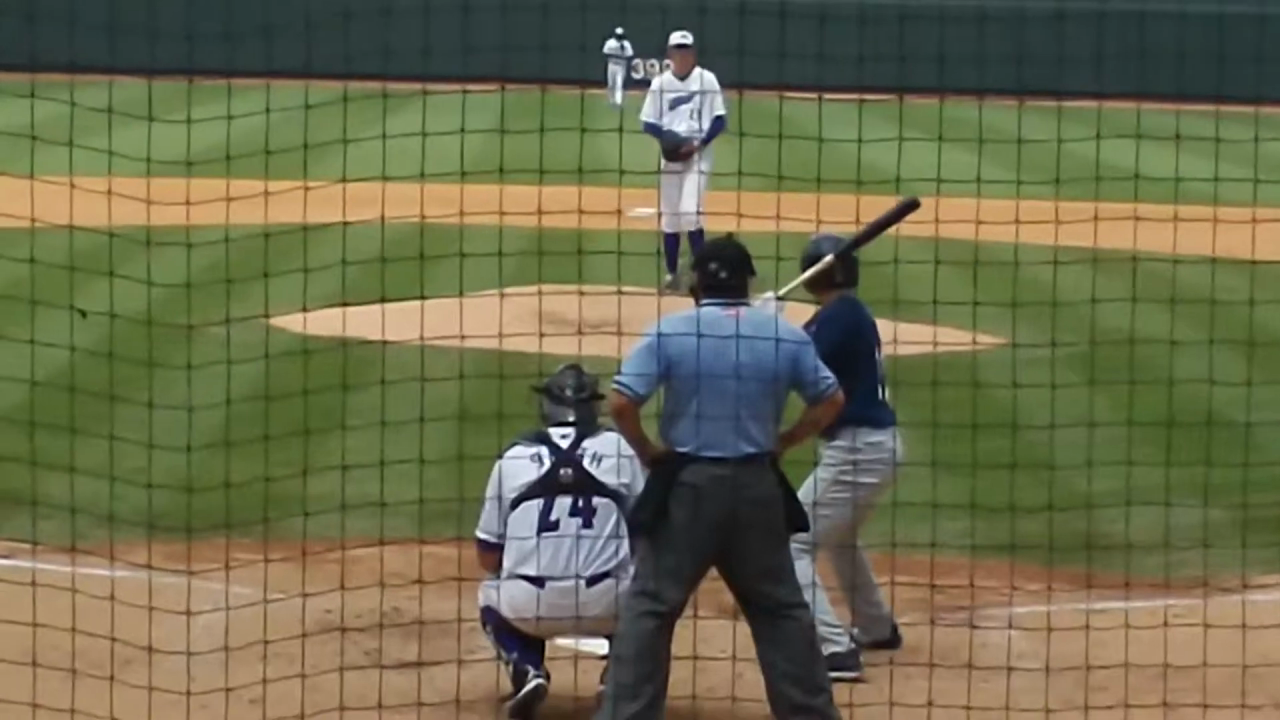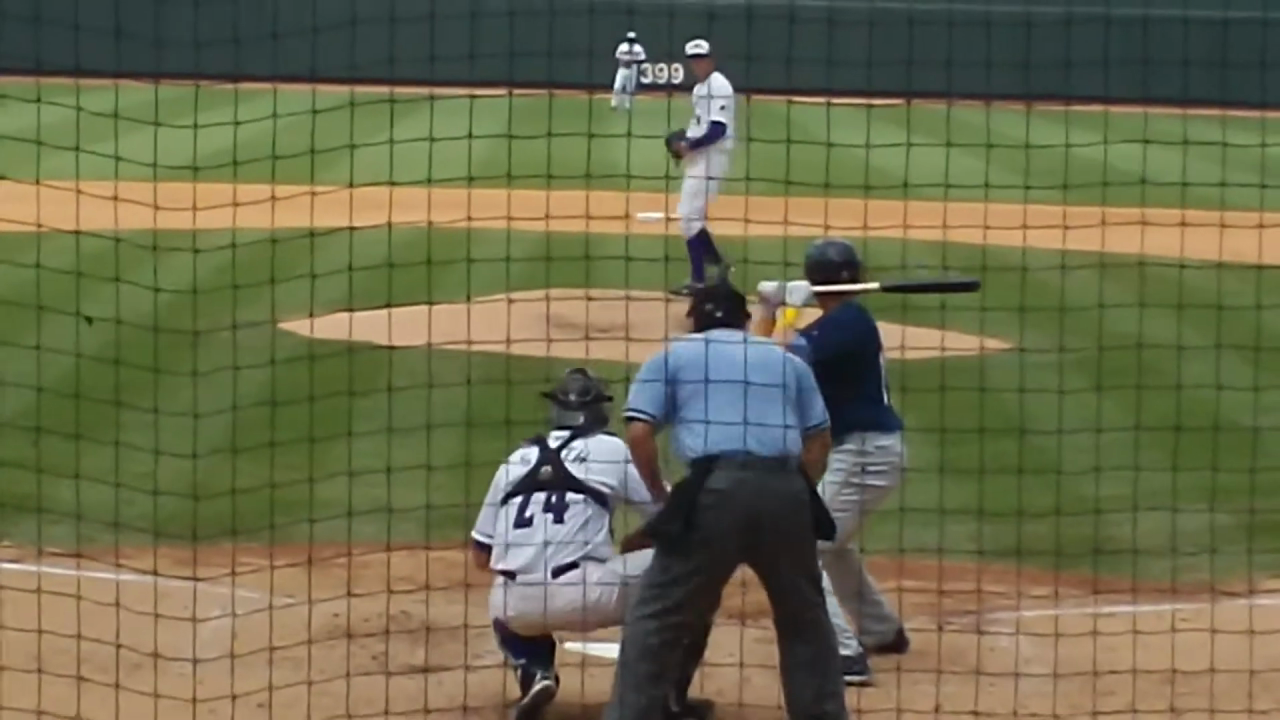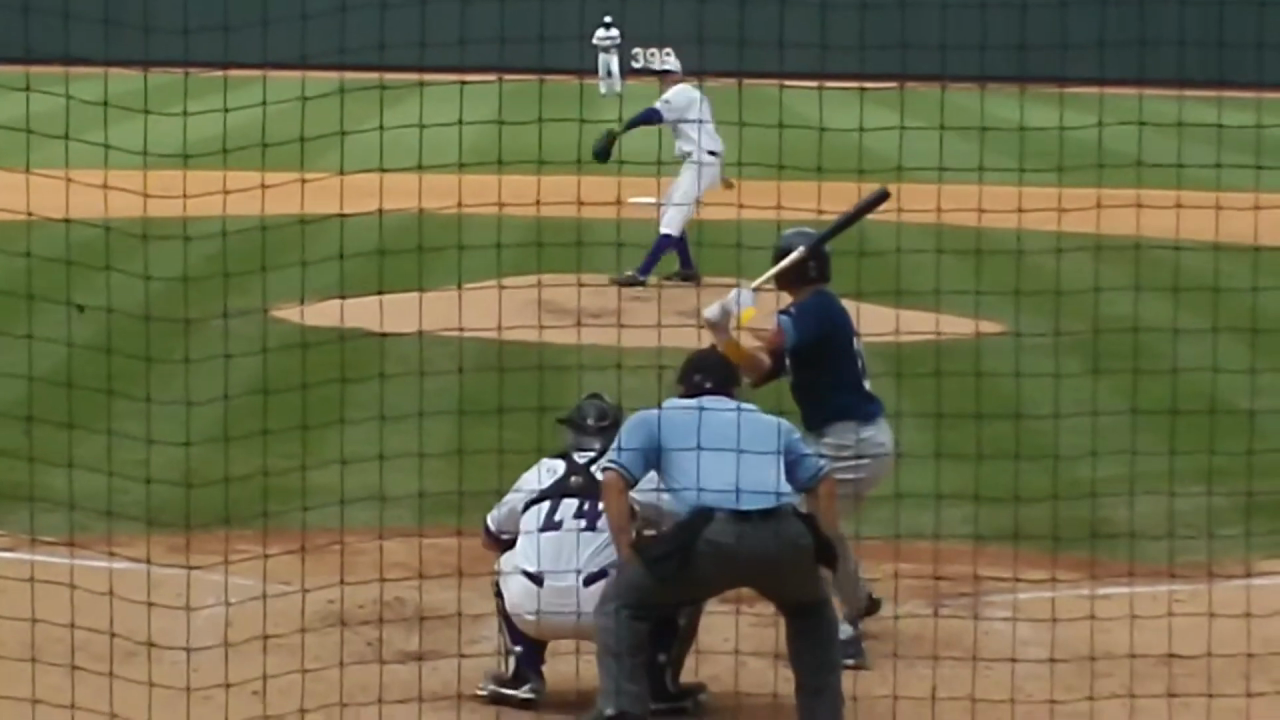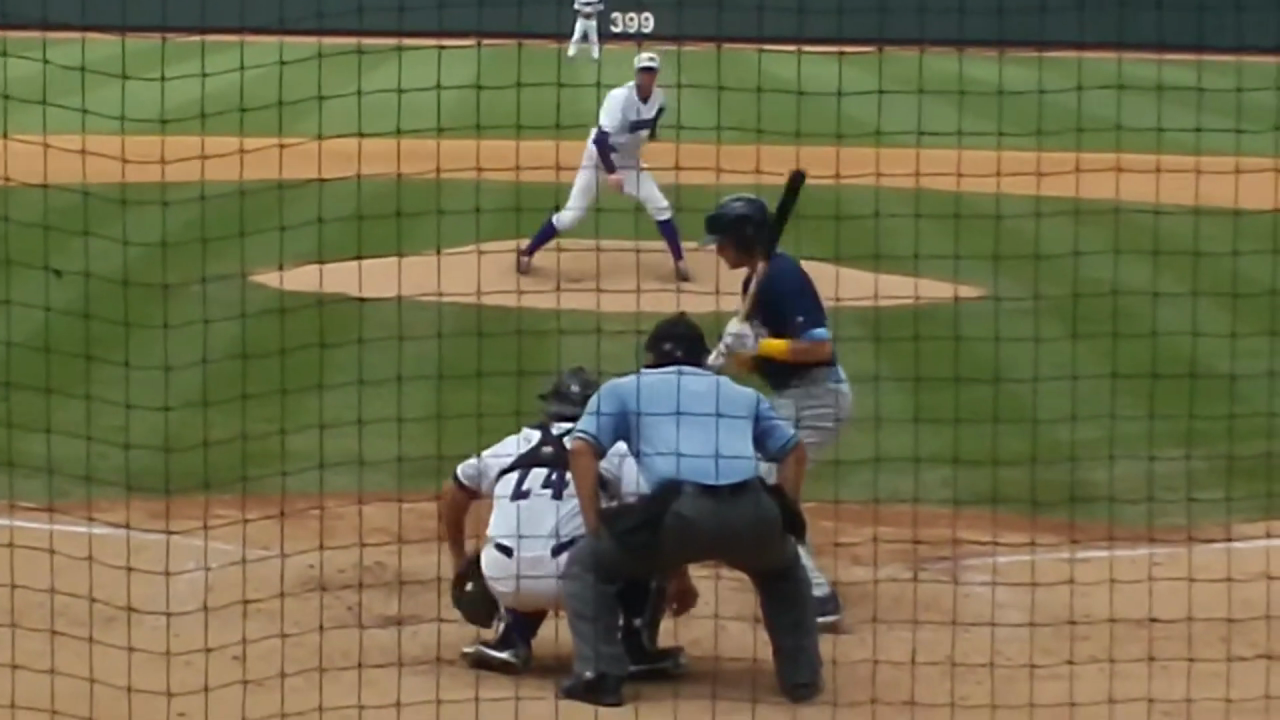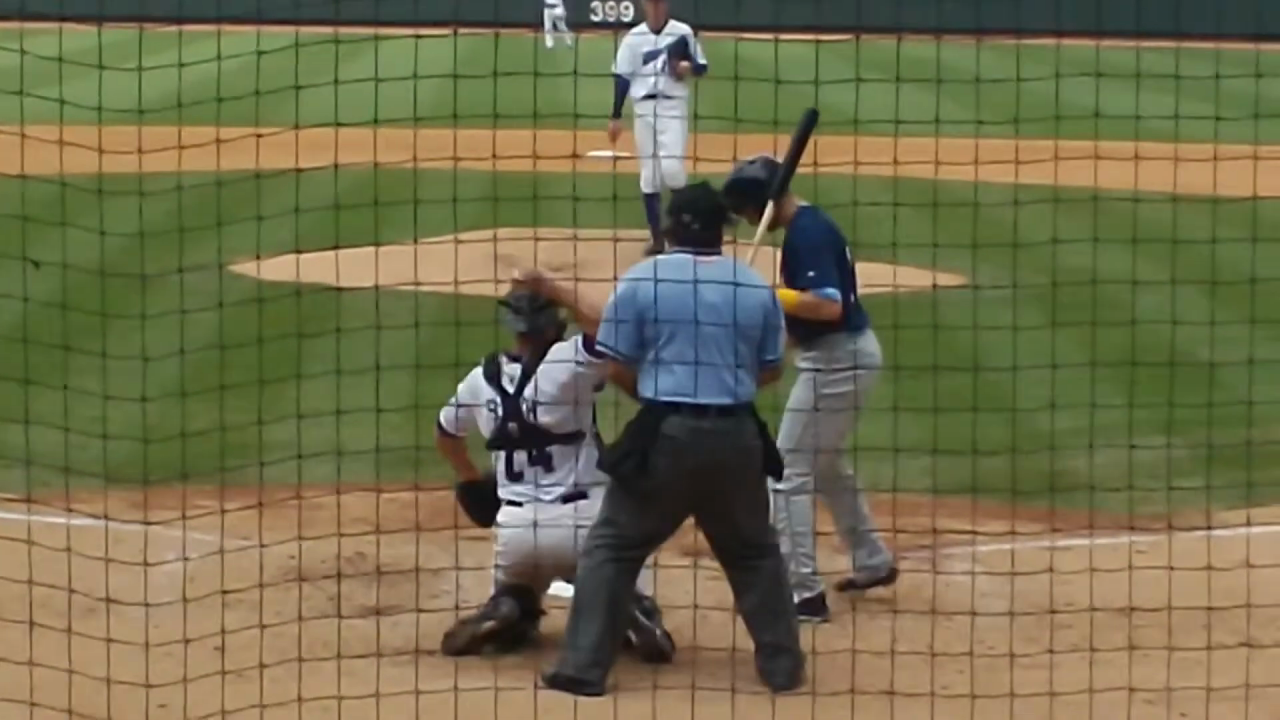
dt=1s
person 1, frame 1
left shoulder: (836, 316)
right shoulder: (853, 314)
left hip: (854, 448)
right hip: (875, 442)
left knee: (792, 543)
right knee: (839, 537)
left ankle: (836, 651)
right ankle: (877, 628)
person 1, frame 2
left shoulder: (842, 322)
right shoulder: (850, 319)
left wrist: (774, 310)
right wrist: (771, 309)
left hip: (863, 453)
right hip: (872, 448)
right knee: (829, 542)
left ankle: (847, 655)
right ankle: (884, 631)
person 1, frame 3
left shoulder: (817, 308)
right shoulder: (817, 311)
left elbow: (771, 337)
right elbow: (760, 371)
right wrist: (723, 332)
left hip: (849, 444)
right hip: (861, 438)
left ankle: (840, 641)
right ankle: (856, 602)
person 1, frame 4
left shoulder: (784, 279)
right shoulder: (755, 282)
left elbow: (822, 347)
right elbow: (755, 353)
left wrist: (757, 346)
right wrist: (729, 354)
left hip: (814, 399)
right hip: (795, 397)
left ankle: (817, 598)
person 1, frame 5
left shoulder: (805, 233)
right shoulder: (811, 224)
left elbow: (828, 306)
left hip: (834, 360)
right hip: (848, 353)
left knee: (789, 475)
right knee: (827, 465)
left ankle: (805, 594)
right ankle: (872, 561)
person 2, frame 1
left shoulder: (669, 332)
right shoulder: (787, 335)
left elbow: (620, 403)
right elbow: (831, 400)
left wrist: (647, 451)
right wrist: (782, 442)
left hip: (688, 484)
right hip: (757, 485)
left knee: (649, 605)
right knee: (782, 606)
person 2, frame 2
left shoulder: (671, 355)
right shoulder: (788, 360)
left elbow: (639, 434)
right elbow: (819, 440)
left wrist: (661, 497)
left hip: (715, 489)
right hip: (785, 489)
left knee: (658, 612)
right knee: (804, 614)
person 2, frame 3
left shoulder: (653, 418)
right shoulder: (774, 423)
left elbow: (613, 482)
right elbow: (823, 485)
left wrist: (629, 560)
right wrist: (813, 551)
left hip: (713, 538)
right hip: (784, 538)
left knee: (621, 602)
right knee: (811, 609)
person 2, frame 4
left shoulder: (622, 389)
right shoulder: (742, 393)
left elbow: (582, 450)
right elbow: (793, 452)
left wrist: (596, 531)
right wrist: (781, 520)
left hip: (682, 511)
right hip: (750, 513)
left knee: (587, 566)
right knee: (784, 571)
left ankle: (599, 675)
right ankle: (801, 677)
person 2, frame 5
left shoulder: (639, 280)
right shoulder: (758, 288)
left elbow: (617, 368)
right elbow: (770, 370)
left hip: (666, 433)
right hip: (736, 434)
left knee: (611, 549)
right knee: (755, 553)
left ankle: (581, 667)
right ankle: (783, 665)
person 3, frame 1
left shoulder: (514, 457)
right shoulder: (617, 448)
left elbow: (488, 558)
left hip: (529, 604)
right hip: (602, 603)
left knee: (492, 596)
left ankle: (528, 672)
person 3, frame 2
left shoulder: (516, 458)
right shoulder: (610, 449)
left elbow: (482, 555)
right wrist: (616, 554)
left hip: (516, 603)
right hip: (582, 593)
left ankle: (534, 673)
person 3, frame 3
left shoulder: (539, 473)
left elbow: (492, 537)
left hip: (529, 609)
left knee: (510, 567)
left ankle: (523, 676)
right ankle: (659, 684)
person 3, frame 4
left shoulder: (515, 443)
right shoulder: (614, 447)
left elbow: (455, 493)
left wrist: (459, 559)
left hip: (505, 580)
left ankle: (510, 642)
right ankle: (637, 648)
person 3, frame 5
left shoulder: (482, 379)
right shoulder: (565, 363)
left elbow: (445, 433)
left wrist: (472, 478)
left hip: (515, 529)
right hip: (582, 521)
left knee: (515, 610)
right knee: (629, 606)
left ankle: (503, 611)
right ankle: (632, 618)
person 4, frame 1
left shoulder: (707, 79)
right shoulder: (660, 83)
left elbow: (720, 119)
right elbow: (648, 123)
left wrist: (700, 143)
left hip: (698, 155)
left knee: (689, 212)
right knee: (669, 216)
right ankle: (672, 273)
person 4, frame 2
left shoulder: (719, 85)
right shoulder: (699, 88)
left elbow: (718, 129)
left wrist: (690, 146)
right wrist: (685, 146)
left hip: (711, 158)
right hip: (696, 158)
left knee: (690, 216)
right knee: (689, 218)
left ankle: (716, 268)
right ankle: (697, 279)
person 4, frame 3
left shoulder: (679, 93)
right shoulder: (693, 95)
left elbow: (653, 115)
right elbow: (696, 136)
left wrist: (622, 128)
right wrist: (721, 176)
left hip: (701, 162)
right hip: (705, 162)
left knee: (672, 219)
right knee: (672, 214)
left ankle: (642, 273)
right ankle: (687, 269)
person 4, frame 4
left shoulder: (657, 98)
right shoulder: (619, 96)
right elbow: (602, 137)
left wrist: (650, 132)
right wrist: (610, 173)
left hip: (627, 157)
right hip: (599, 156)
left knee: (660, 206)
right knee: (571, 215)
left ankle: (679, 261)
right ankle: (527, 252)
person 4, frame 5
left shoulder: (682, 32)
right shoulder: (633, 37)
left elbow: (702, 68)
right elbow: (622, 78)
left wrist: (688, 68)
right wrist: (616, 117)
left hip: (673, 108)
right hip: (643, 110)
left knee: (672, 168)
right knee: (648, 176)
right ankle: (657, 237)
